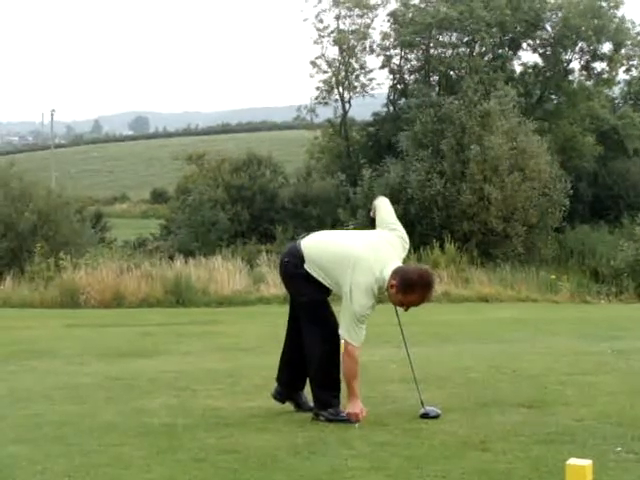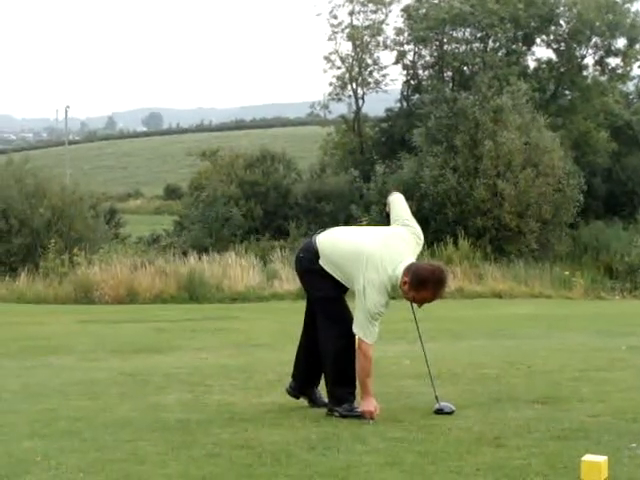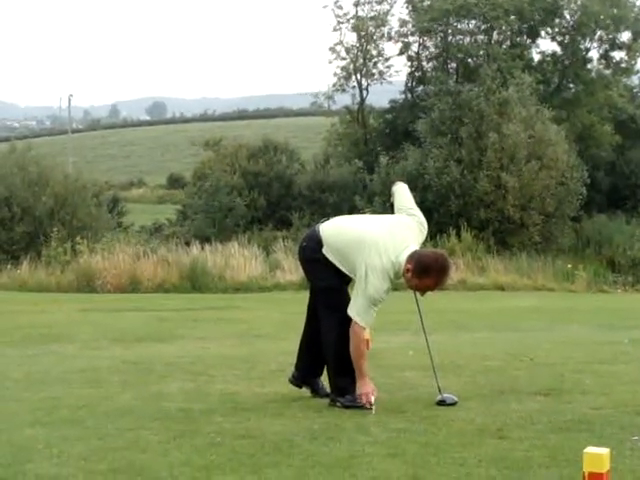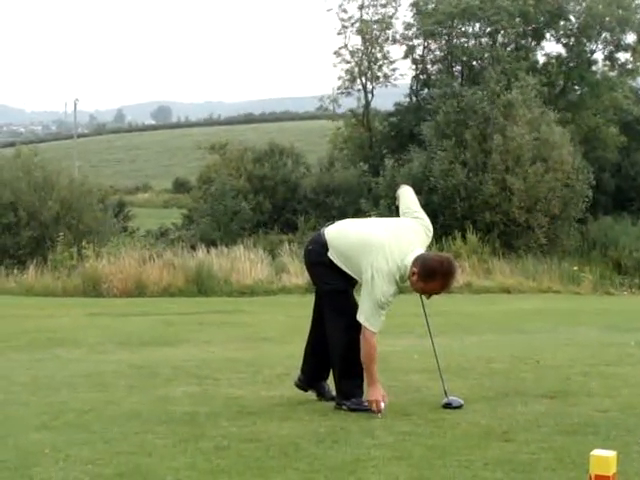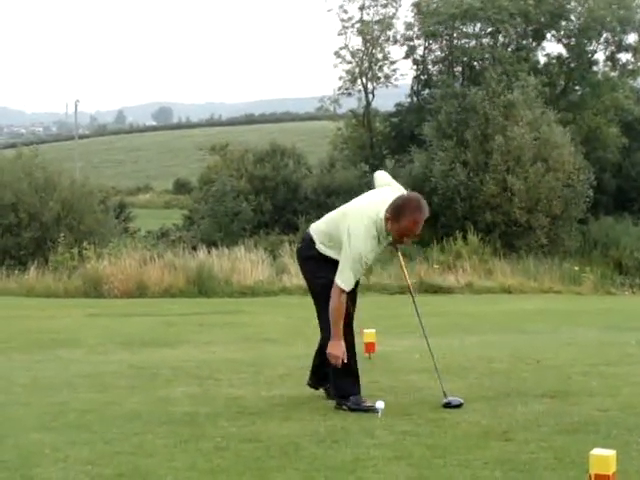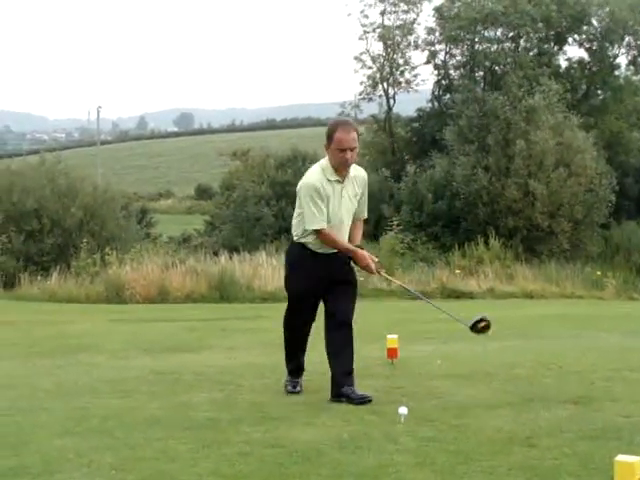
dt=0.7s
person 1, frame 1
left shoulder: (399, 241)
right shoulder: (363, 291)
left elbow: (380, 201)
right elbow: (350, 347)
right wrist: (354, 399)
left hip: (309, 256)
right hip: (297, 266)
left knee: (304, 327)
right knee: (325, 334)
left ankle: (287, 387)
right ankle: (326, 405)
person 1, frame 2
left shoulder: (414, 238)
right shoulder: (376, 288)
left elbow: (395, 197)
right elbow: (364, 345)
right wrist: (367, 397)
left hip: (328, 253)
right hip: (313, 262)
left knee: (320, 323)
right knee: (340, 329)
left ankle: (302, 384)
right ankle: (340, 401)
person 1, frame 3
left shoulder: (417, 226)
right shoulder: (378, 276)
left elbow: (399, 187)
right elbow: (357, 328)
right wrist: (363, 380)
left hip: (331, 243)
right hip: (317, 251)
left knee: (323, 312)
right knee: (340, 319)
left ankle: (305, 373)
right ankle: (343, 391)
person 1, frame 4
left shoulder: (423, 230)
right shoulder: (385, 279)
left elbow: (404, 191)
right elbow: (367, 333)
right wrist: (373, 385)
left hip: (337, 246)
right hip: (322, 255)
left knee: (328, 317)
right knee: (346, 323)
left ankle: (311, 377)
right ankle: (348, 395)
person 1, frame 5
left shoulder: (400, 197)
right shoulder: (362, 240)
left elbow: (379, 175)
right elbow: (339, 291)
right wrist: (336, 339)
left hip: (337, 250)
right hip: (317, 254)
left knee: (342, 317)
right knee: (339, 319)
left ankle: (321, 377)
right ankle: (347, 394)
person 1, frame 6
left shoulder: (360, 177)
right shoulder: (312, 182)
right elbow: (320, 231)
left wrist: (357, 250)
right wrist: (356, 252)
left hip: (339, 258)
right hip: (306, 257)
left knee: (341, 322)
right knee: (299, 320)
left ankle: (343, 387)
right ankle: (294, 373)
